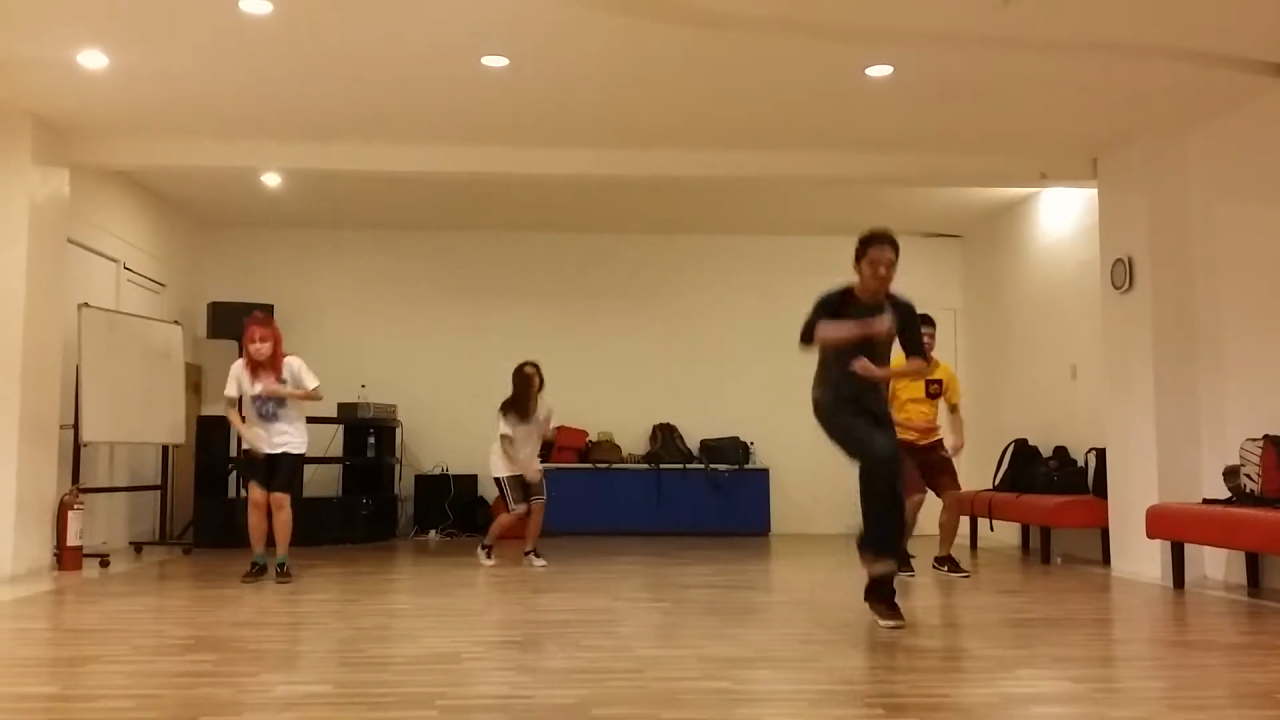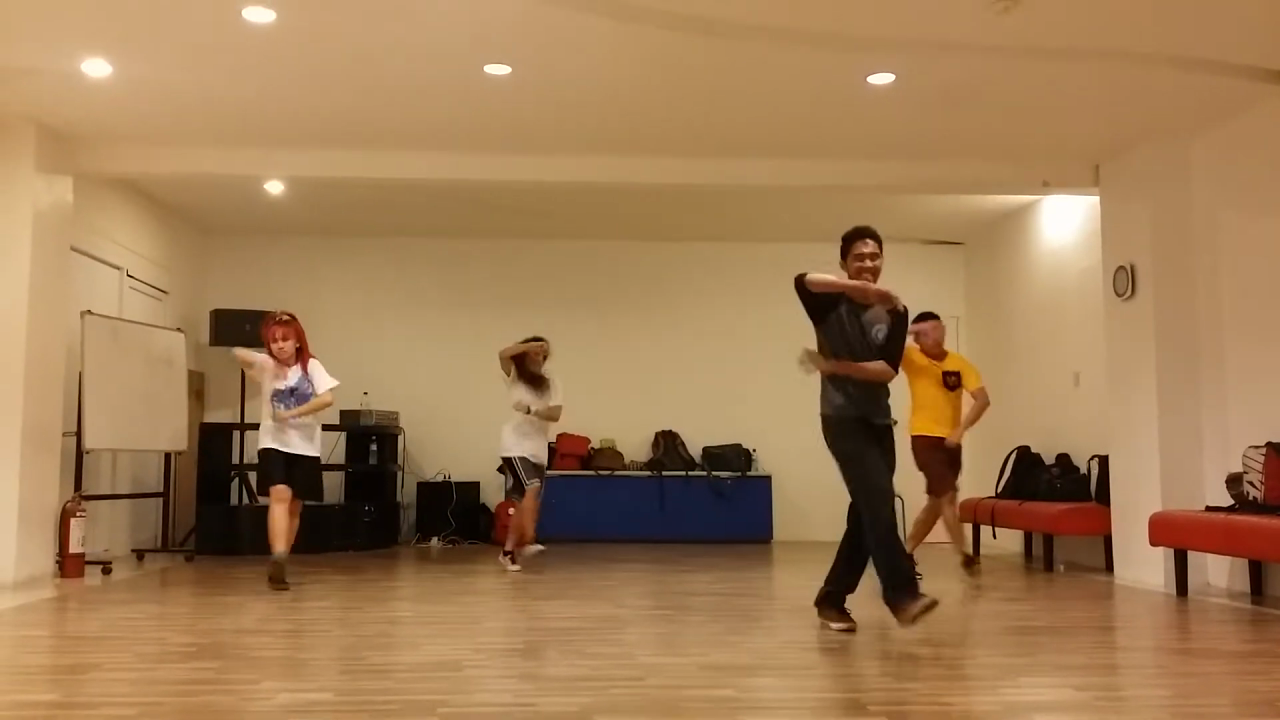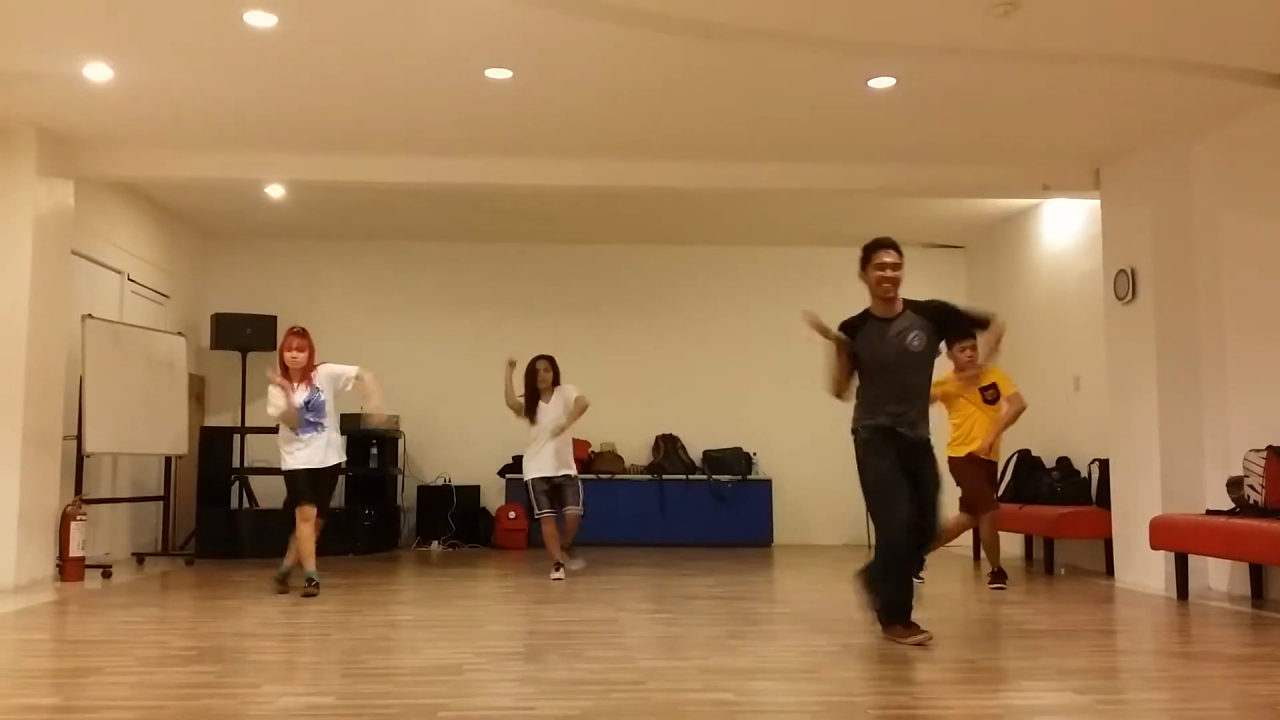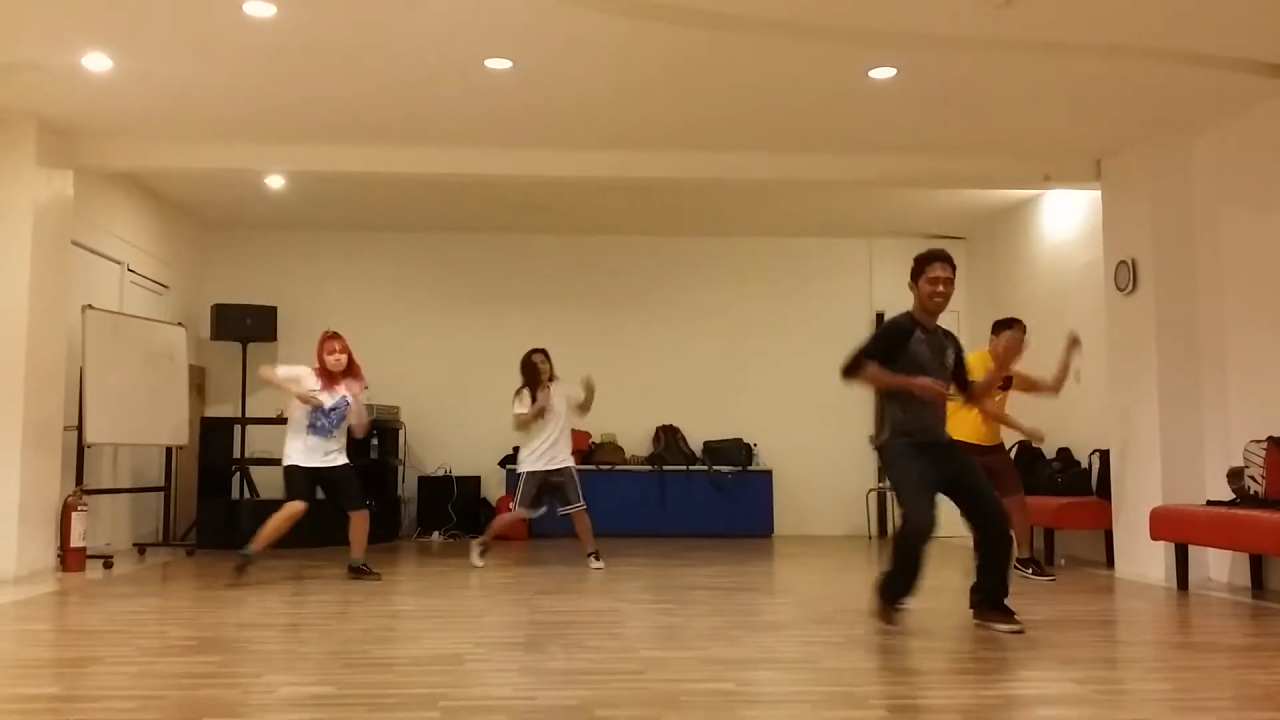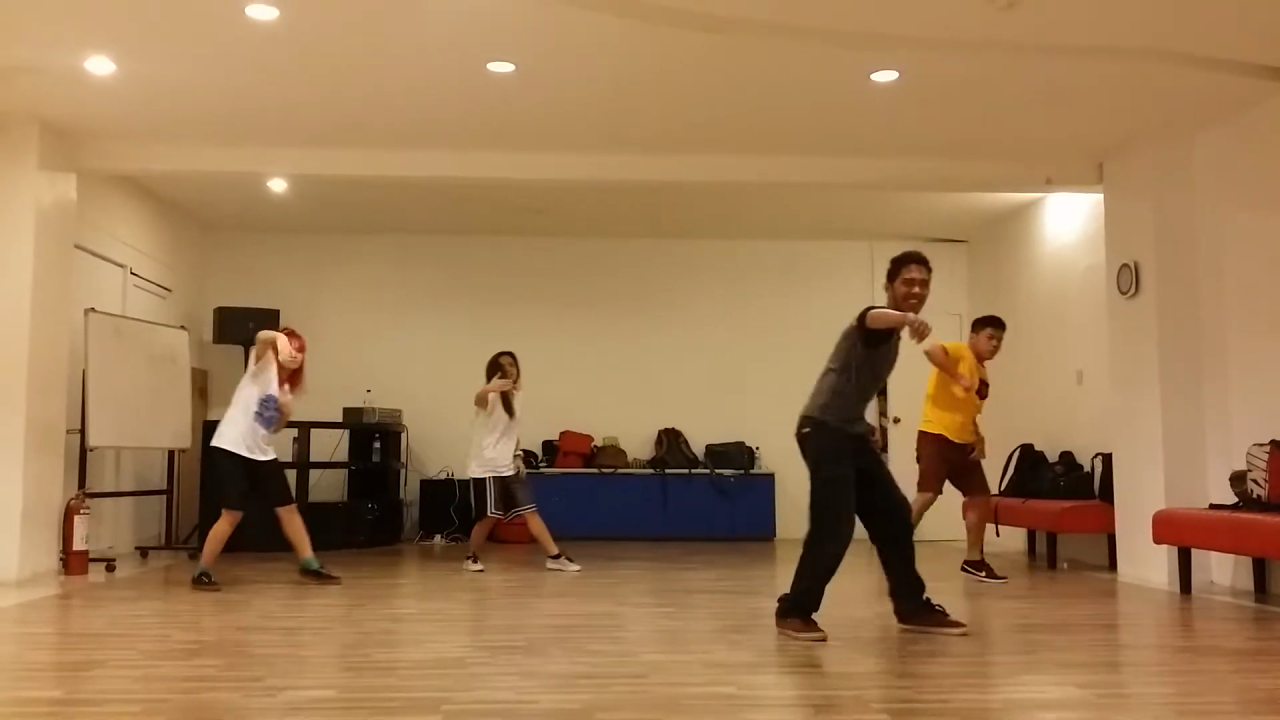
dt=0.4s
person 1, frame 1
left shoulder: (900, 309)
right shoulder: (835, 302)
left elbow: (920, 364)
right elbow: (810, 336)
left wrist: (881, 373)
right wrist: (867, 328)
left hip: (875, 407)
right hip: (835, 403)
left knee: (892, 491)
right knee: (879, 457)
left ankle: (881, 591)
right ankle: (873, 545)
person 1, frame 2
left shoulder: (894, 312)
right shoulder: (828, 304)
left elbow: (888, 370)
right elbow: (803, 281)
left wrist: (833, 365)
right wrist: (869, 290)
left hip: (878, 420)
right hip: (842, 418)
left knee: (865, 514)
right knee: (877, 498)
left ankle: (830, 600)
right ankle: (901, 594)
person 1, frame 3
left shoulder: (930, 315)
right shoulder: (856, 329)
left elbow: (988, 322)
right elbow: (840, 392)
right wrist: (838, 349)
left hip: (916, 437)
right hip: (875, 437)
left knee: (923, 529)
right knee: (896, 522)
left ankle: (877, 578)
right ankle: (895, 615)
person 1, frame 4
left shoulder: (948, 342)
right shoulder: (897, 329)
left elbow: (973, 394)
right elbow: (853, 367)
left wrist: (1000, 369)
right wrist: (913, 383)
left hip: (941, 444)
right hip: (901, 446)
left knee: (993, 518)
right knee: (918, 520)
left ankle: (989, 603)
right ankle: (890, 594)
person 1, frame 5
left shoulder: (891, 334)
right shoulder: (883, 322)
right elbow: (870, 317)
left wrist: (864, 426)
right wrist: (908, 319)
left hip: (850, 434)
right hip: (825, 430)
left knee: (895, 516)
right knee: (834, 528)
left ankle: (912, 606)
right ankle: (793, 611)
person 2, frame 1
left shoulder: (292, 364)
right shoulder: (239, 369)
left elbow: (316, 394)
right elbow: (230, 405)
left wrist: (284, 391)
right wrist: (241, 428)
left hip: (289, 444)
right hip: (256, 443)
left knee: (280, 499)
right knee: (257, 498)
left ankle: (282, 562)
right ankle: (258, 561)
person 2, frame 2
left shoulder: (312, 366)
right shoulder: (265, 364)
left elbow: (328, 398)
right elbow: (238, 353)
left wrist: (292, 412)
right wrist: (266, 364)
left hip: (306, 448)
right hip: (273, 445)
left knee: (294, 507)
right knee: (281, 495)
left ankle: (280, 567)
right ankle: (277, 560)
person 2, frame 3
left shoulder: (326, 373)
right shoulder: (278, 388)
left elbow: (362, 374)
right elbow: (290, 422)
left wrist: (374, 398)
right wrist: (285, 397)
left hip: (329, 458)
right hip: (297, 460)
left knee: (316, 518)
right knee: (306, 513)
left ankle: (285, 571)
right ankle: (311, 577)
person 2, frame 4
left shoulder: (351, 390)
right shoulder: (305, 376)
left elbow: (360, 432)
right elbow: (265, 373)
left wrist: (359, 404)
right wrist: (297, 392)
left hip: (334, 460)
right hip: (299, 458)
left knee: (360, 511)
right knee: (295, 508)
left ankle: (357, 564)
right ankle: (249, 554)
person 2, frame 5
left shoulder: (287, 387)
right shoulder: (263, 364)
right elbow: (261, 337)
left wrist: (285, 412)
right wrist: (279, 338)
left hip: (262, 454)
right hip: (231, 449)
left knee: (288, 509)
right knee: (232, 514)
left ankle: (310, 566)
right ankle: (201, 572)
person 3, frame 1
left shoulder: (944, 372)
right shoulder: (895, 367)
left elbow: (955, 409)
left wrist: (958, 438)
right wrist: (911, 425)
left hip: (932, 444)
right hip: (901, 443)
left knee: (953, 496)
right knee: (915, 497)
left ankle: (943, 557)
right ankle: (900, 554)
person 3, frame 2
left shoulder: (960, 363)
right shoulder: (910, 358)
left elbow: (983, 399)
left wrist: (961, 429)
right wrist: (918, 328)
left hip: (952, 440)
right hip: (925, 438)
left knee: (938, 501)
right knee: (948, 494)
left ankle: (906, 551)
right ankle: (964, 555)
person 3, frame 3
left shoulder: (995, 375)
right shoulder: (947, 383)
left elbow: (1019, 404)
left wrist: (994, 433)
left hip: (988, 458)
right hip: (964, 458)
left knee: (971, 517)
right knee: (989, 513)
right ankle: (996, 570)
person 3, frame 4
left shoulder: (1012, 375)
right shoulder: (975, 362)
left elbow: (1053, 388)
right elbow: (986, 405)
left wrist: (1067, 354)
right wrist: (1024, 429)
left hip: (992, 445)
right hip: (961, 442)
left knee: (1016, 500)
left ankle: (1024, 558)
person 3, frame 5
left shoulder: (982, 373)
right shoulder: (958, 352)
right elbow: (931, 350)
left wrist: (979, 438)
right wrist: (957, 378)
left hip: (963, 443)
right hip: (935, 437)
left knee: (980, 499)
right knee: (926, 497)
left ankle: (974, 560)
person 4, frame 1
left shoulder: (544, 406)
right shoulder: (510, 409)
left elbow: (547, 433)
right elbow: (506, 445)
left wrist: (546, 433)
right wrist: (523, 468)
left hip: (531, 464)
right hip: (506, 467)
left knee: (538, 505)
right knee: (518, 510)
left ankle: (530, 551)
right ankle: (486, 547)
person 4, frame 2
left shoulder: (551, 384)
right shoulder: (515, 376)
left elbow: (555, 416)
right elbow: (503, 354)
left wrist: (531, 410)
right wrist: (530, 346)
left hip: (537, 450)
right hip: (515, 448)
left knee: (523, 500)
right knee: (531, 489)
left ankle: (509, 551)
right ankle: (528, 541)
person 4, frame 3
left shoulder: (566, 392)
right shoulder: (528, 402)
left elbow: (583, 403)
right elbow: (511, 403)
left wrist: (566, 422)
right wrist: (509, 371)
left hip: (564, 467)
right hip: (537, 468)
left knee: (572, 514)
right knee: (547, 517)
left ankle: (565, 548)
right ankle: (558, 563)
person 4, frame 4
left shoulder: (560, 389)
right shoulder: (524, 395)
left elbow: (582, 410)
right elbow: (519, 424)
left wrist: (589, 395)
right wrist: (538, 406)
left hip: (560, 461)
right hip: (532, 463)
left knee: (578, 509)
right knee: (519, 512)
left ankle: (592, 554)
right ankle: (481, 544)
person 4, frame 5
left shoulder: (514, 397)
right shoulder: (491, 396)
right elbow: (478, 400)
left wrist: (517, 455)
right wrist: (489, 388)
left hip: (510, 468)
right hip: (487, 467)
left knee: (530, 511)
right knee: (489, 517)
left ankle: (555, 556)
right ankle: (471, 557)
